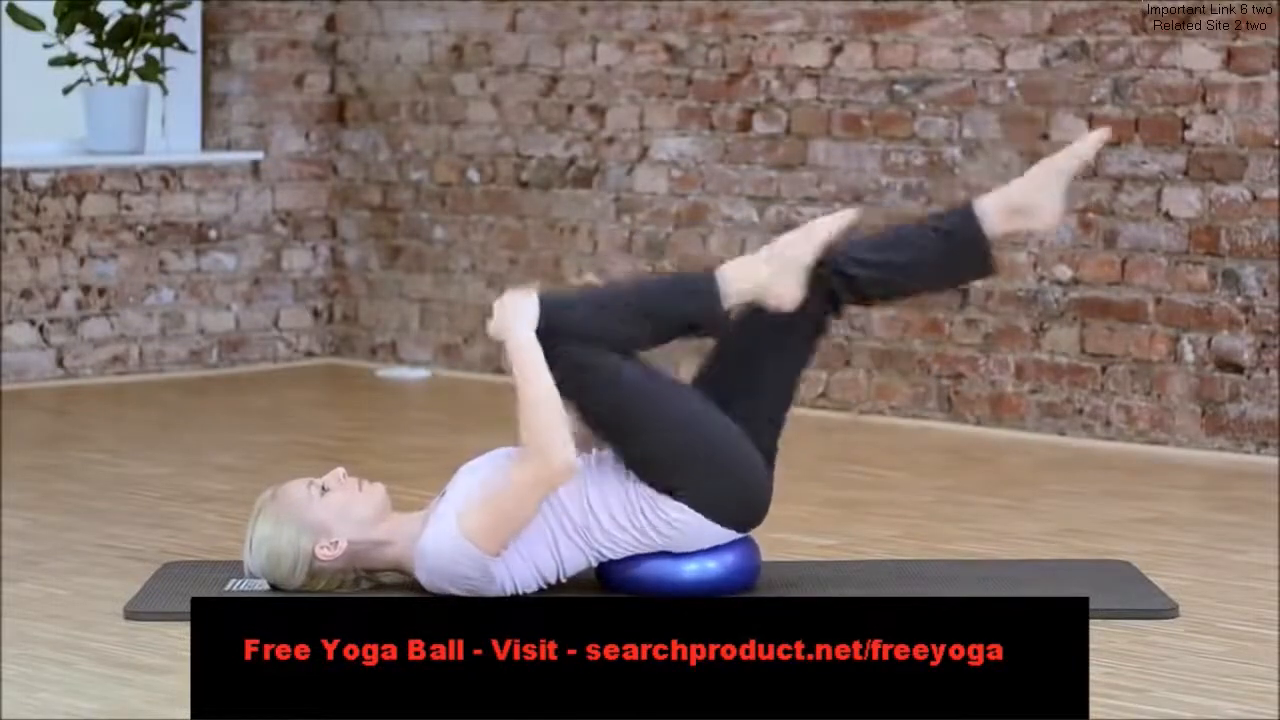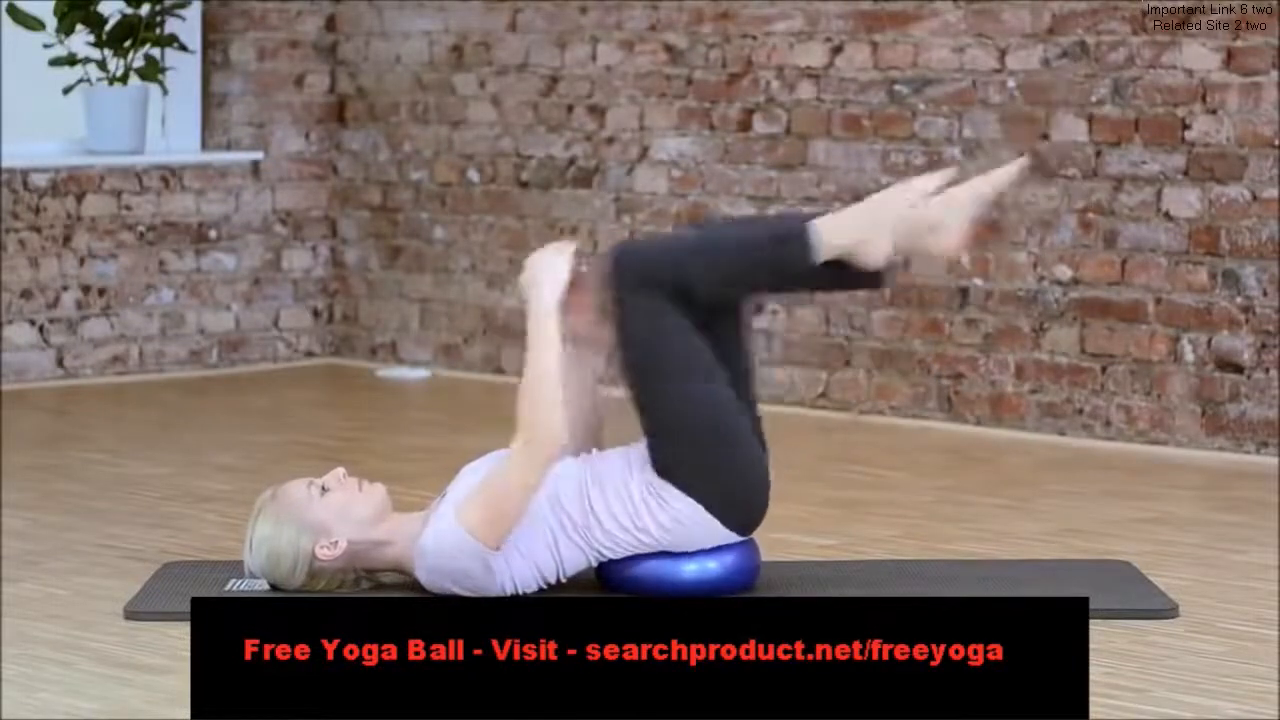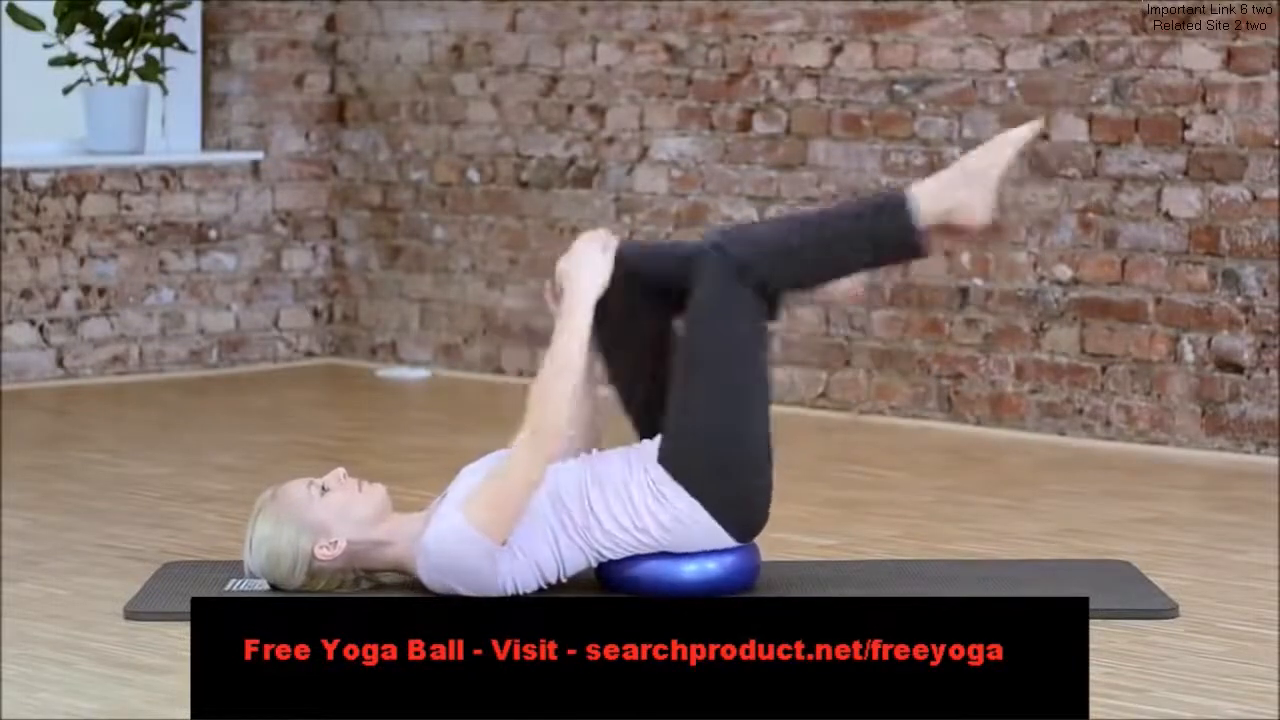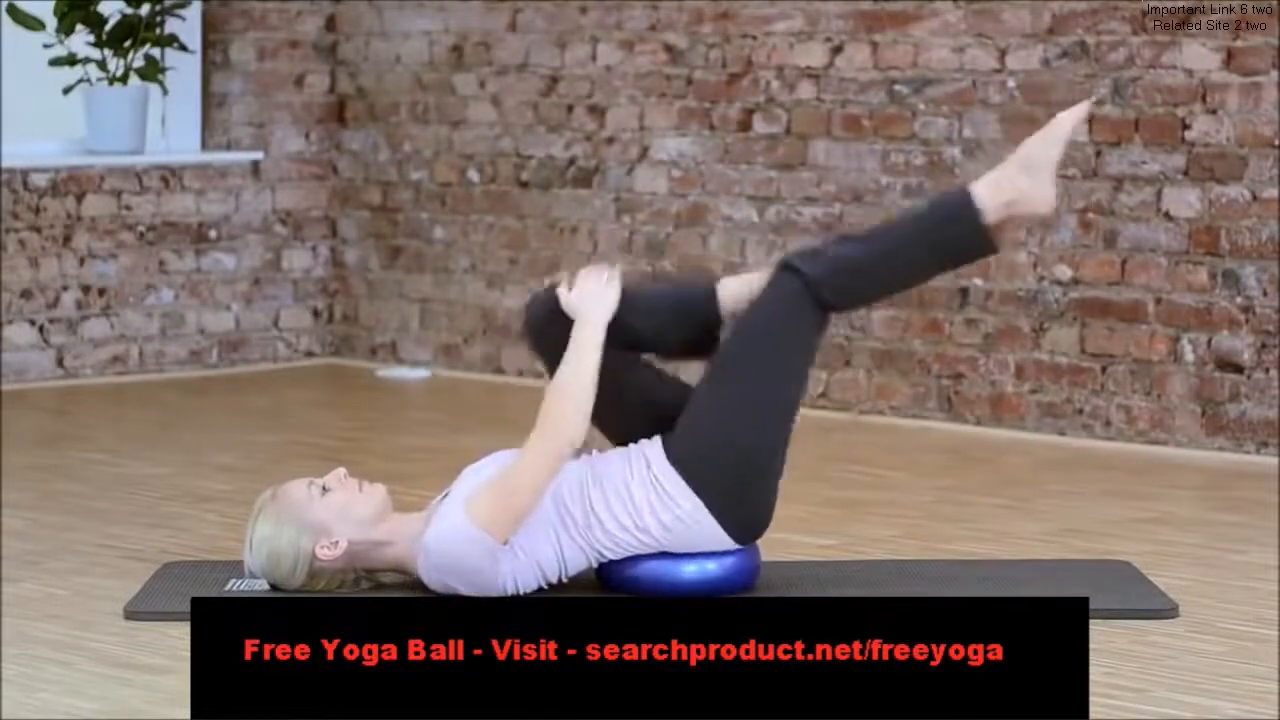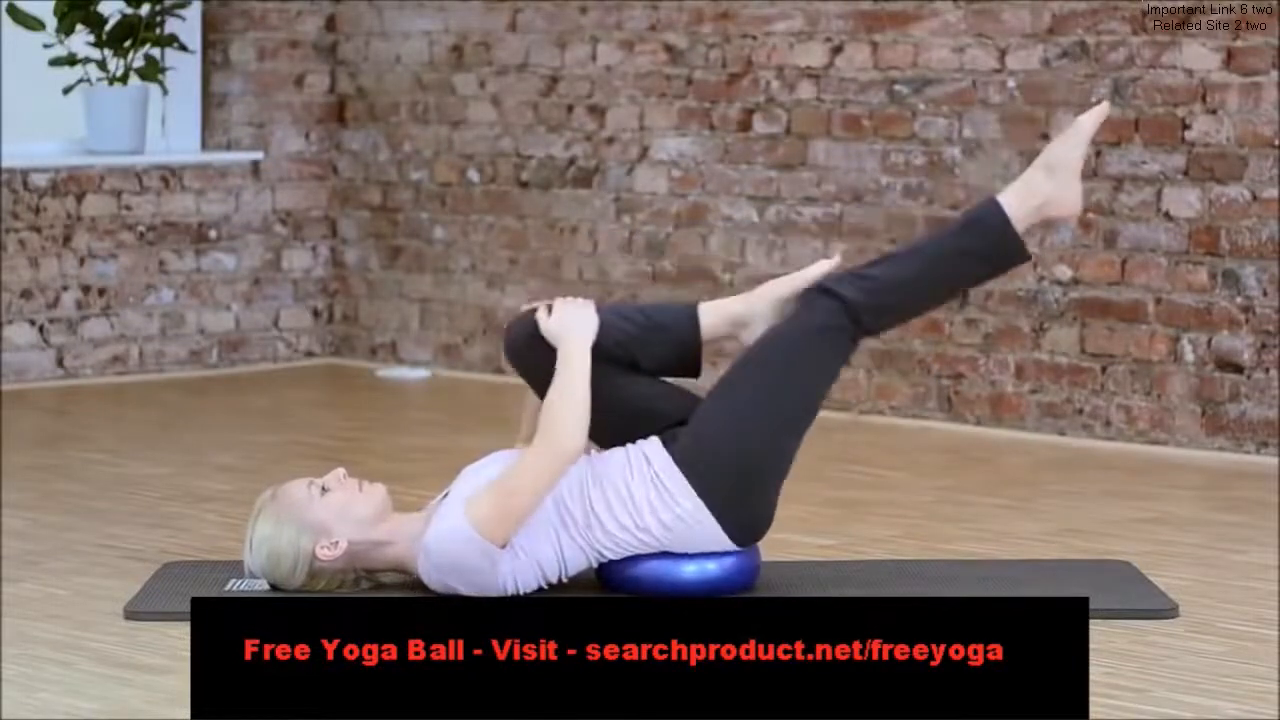
dt=0.2s
person 1, frame 1
left shoulder: (456, 520)
right shoulder: (447, 556)
right elbow: (554, 461)
left wrist: (577, 359)
right wrist: (519, 340)
left hip: (700, 484)
right hip: (711, 495)
left knee: (815, 284)
right knee: (551, 319)
left ankle: (995, 216)
right ankle: (747, 283)
person 1, frame 2
left shoulder: (446, 524)
right shoulder: (448, 552)
left elbow: (571, 451)
right elbow: (541, 444)
left wrist: (584, 337)
right wrist: (541, 308)
left hip: (682, 489)
right hip: (705, 500)
left knee: (678, 267)
right knee: (637, 267)
left ankle: (892, 231)
right ankle: (865, 232)
person 1, frame 3
left shoulder: (441, 525)
right shoulder: (451, 550)
left elbow: (567, 448)
right elbow: (545, 434)
left wrist: (591, 295)
right wrist: (586, 294)
left hip: (668, 476)
right hip: (706, 499)
left knee: (628, 270)
right knee: (732, 263)
right ankle: (936, 205)
person 1, frame 4
left shoulder: (447, 523)
right shoulder: (453, 551)
left elbow: (546, 455)
right elbow: (557, 440)
left wrist: (581, 320)
right wrist: (597, 318)
left hip: (674, 470)
right hip: (710, 496)
left knee: (554, 316)
right knee: (807, 285)
left ankle: (751, 300)
right ankle: (998, 198)
person 1, frame 5
left shoulder: (447, 519)
right shoulder: (450, 553)
left elbow: (537, 460)
right elbow: (560, 450)
left wrist: (562, 342)
right wrist: (579, 342)
left hip: (674, 464)
right hip: (711, 493)
left knee: (535, 335)
right knee: (839, 305)
left ankle: (733, 319)
right ankle: (1027, 202)
